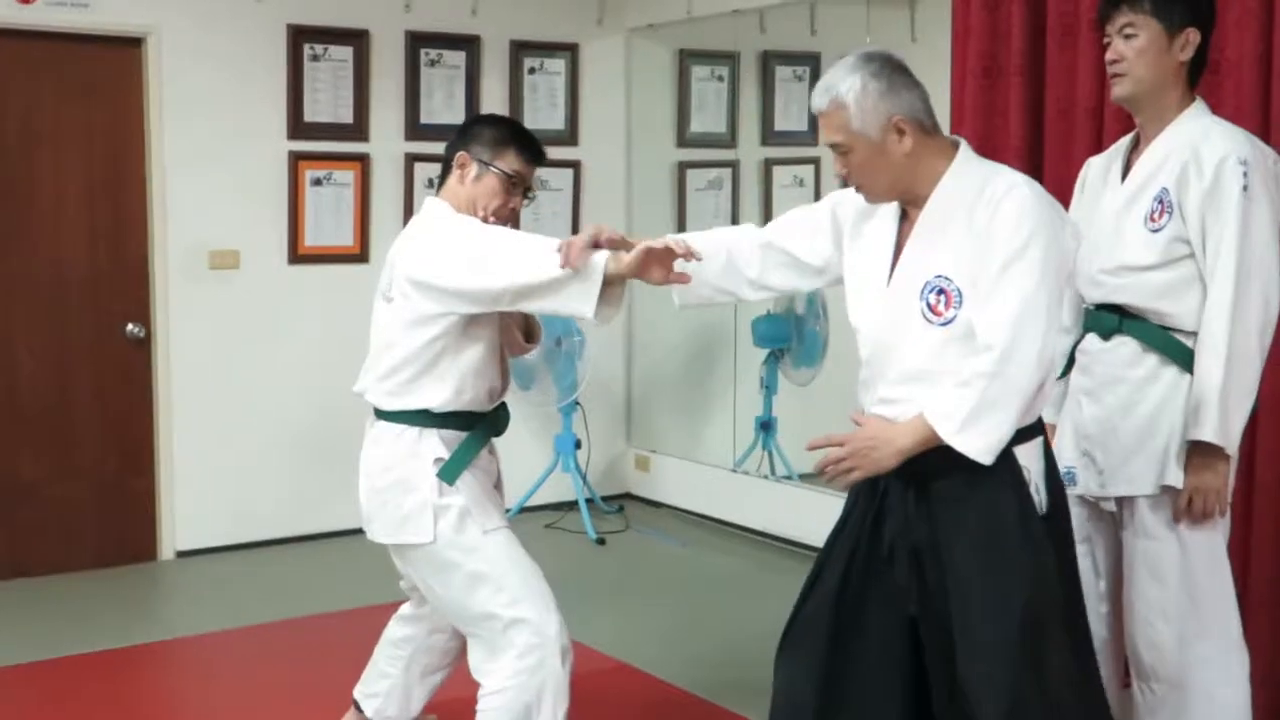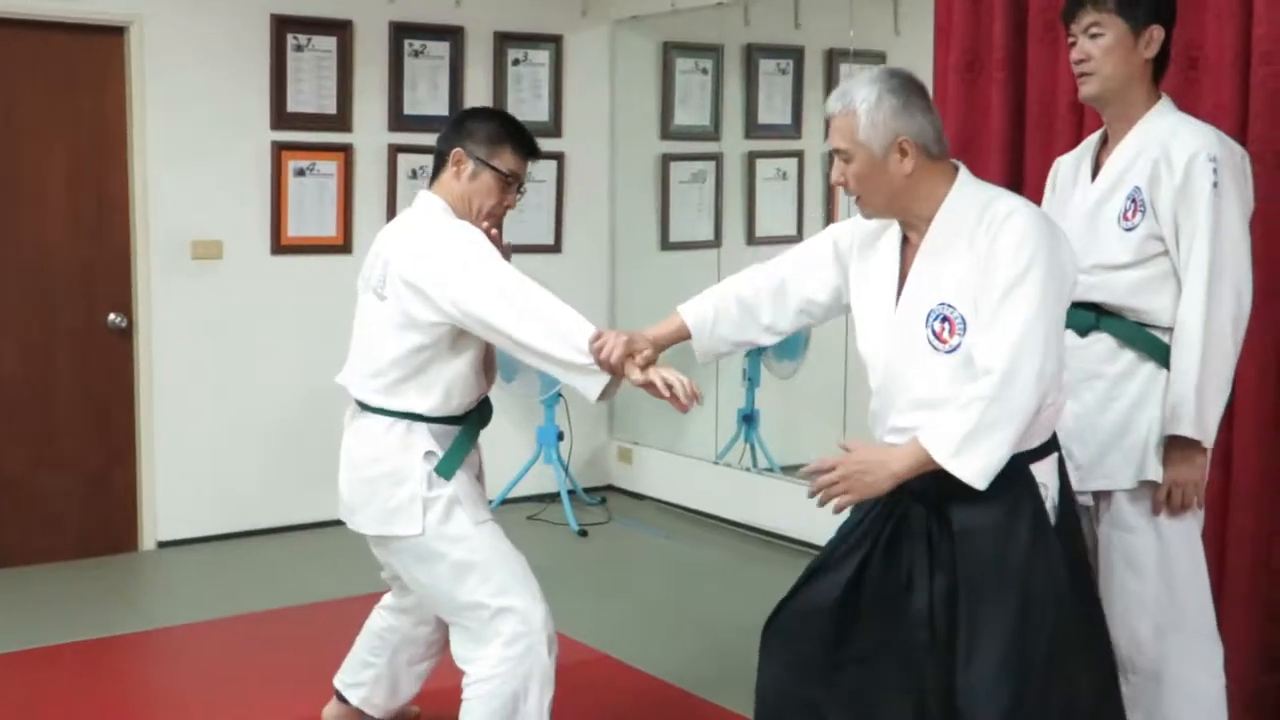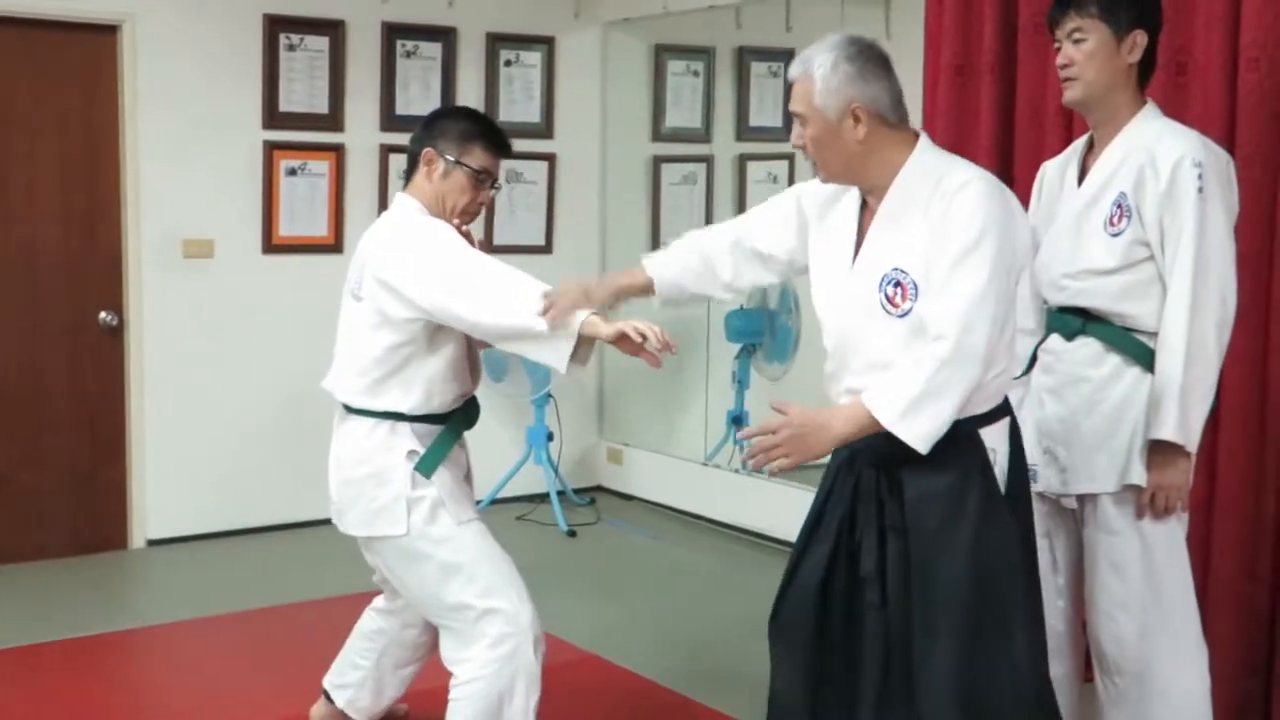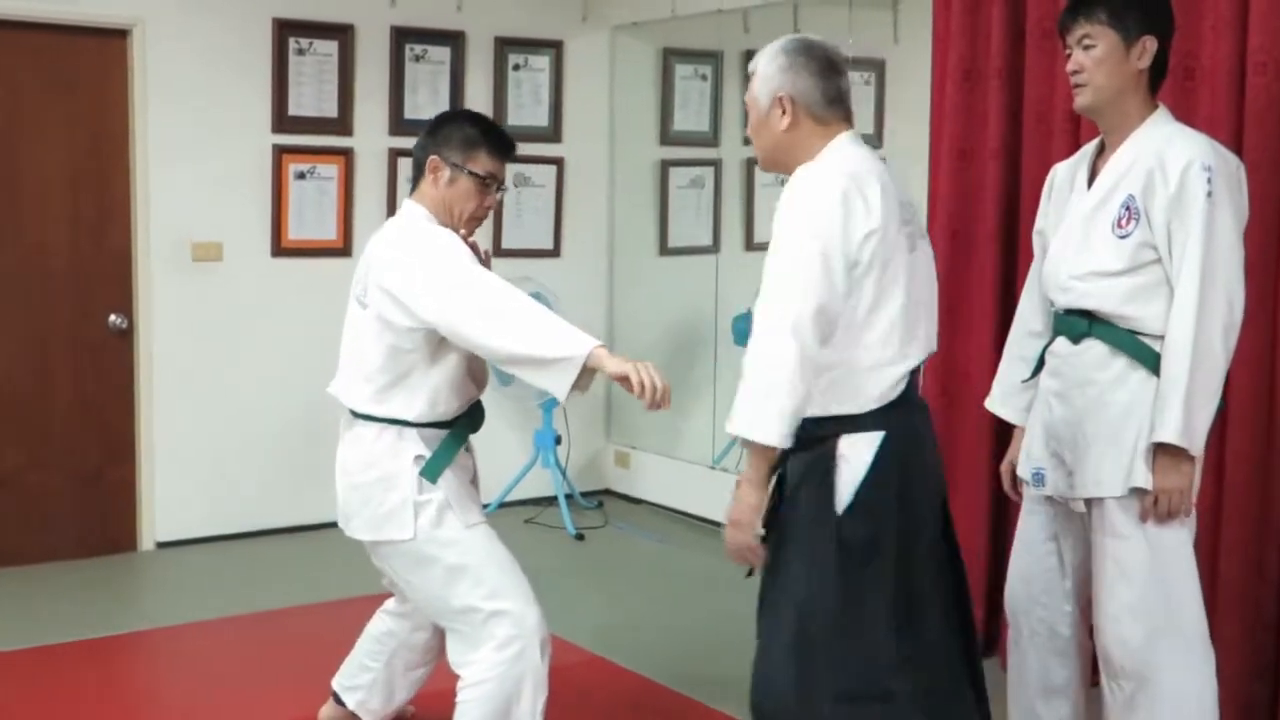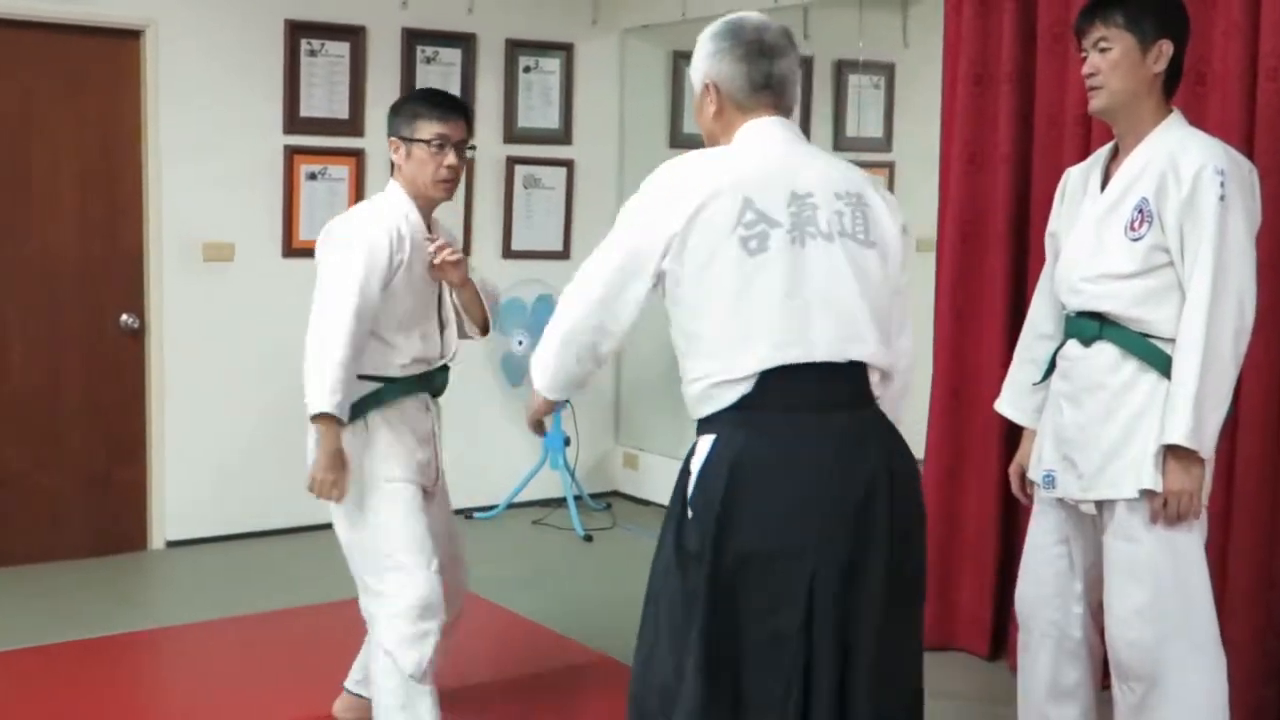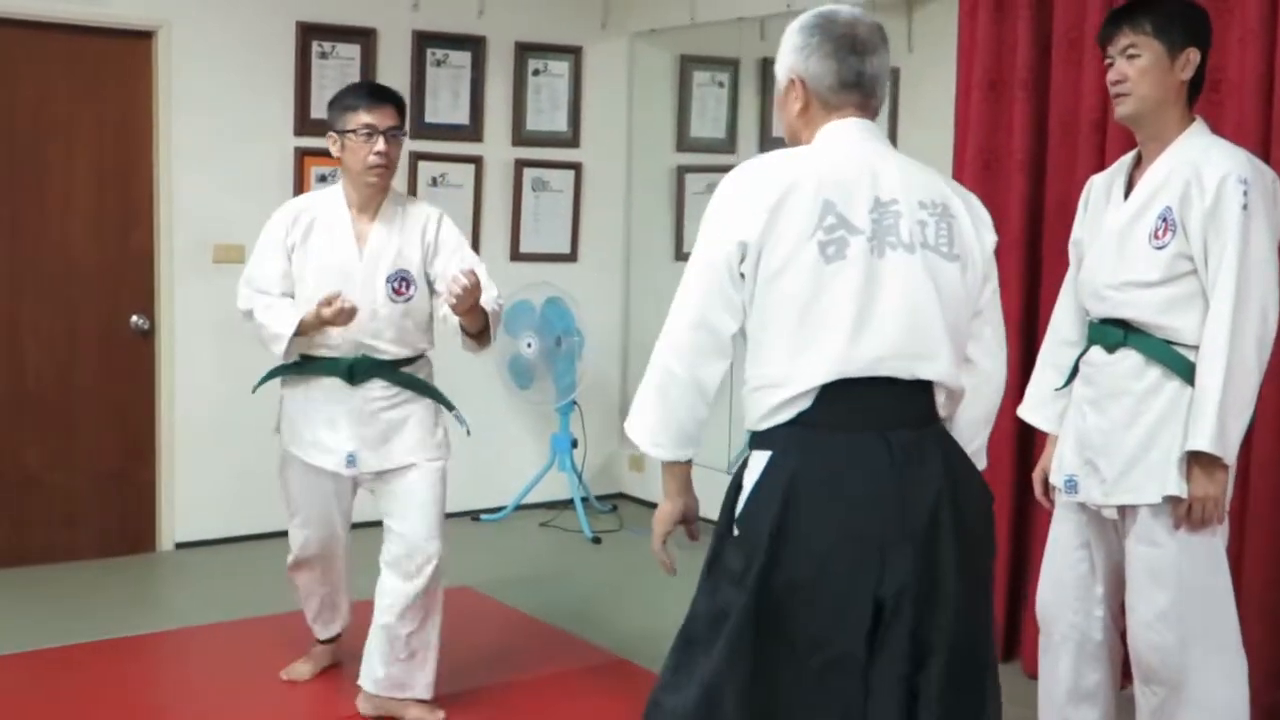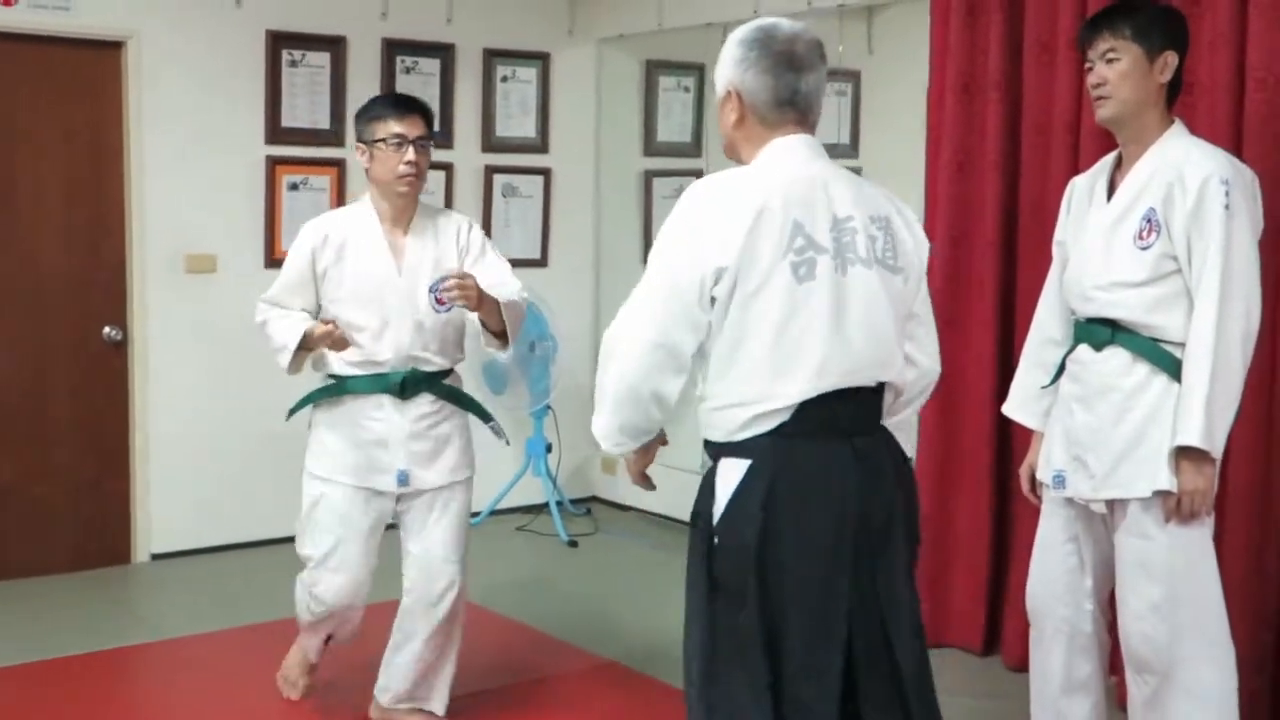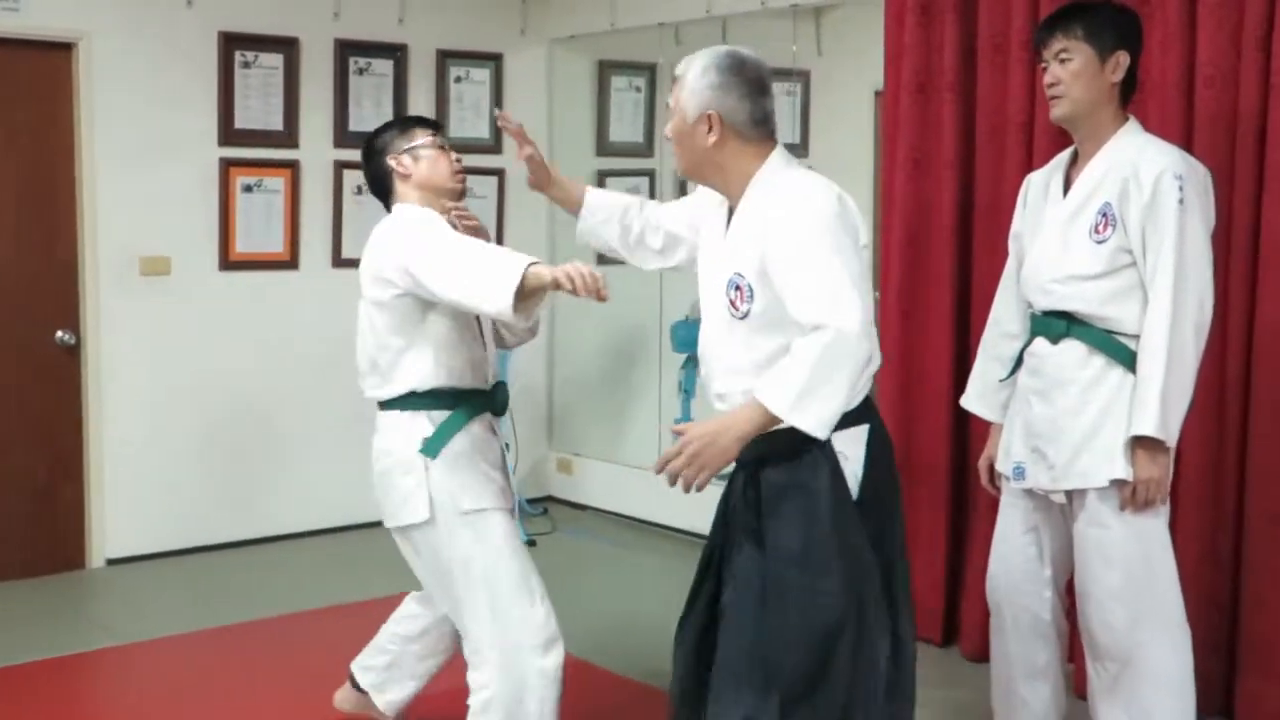
dt=0.5s
person 1, frame 1
right shoulder: (1099, 170)
left wrist: (1211, 442)
right wrist: (1052, 415)
left hip: (1168, 410)
right hip: (1092, 405)
left knee: (1176, 625)
right knee: (1075, 608)
person 1, frame 2
left shoulder: (1196, 153)
right shoulder: (1069, 167)
left elbow: (1216, 299)
left wrist: (1190, 436)
left hip: (1144, 404)
right hip: (1063, 401)
left knee: (1154, 615)
person 1, frame 3
left shoulder: (1182, 160)
right shoulder: (1056, 172)
left elbow: (1201, 303)
left wrist: (1173, 440)
right wrist: (1010, 416)
left hip: (1128, 409)
right hip: (1051, 403)
left knee: (1138, 622)
right knee: (1034, 605)
person 1, frame 4
left shoulder: (1190, 164)
right shoulder: (1066, 176)
left elbow: (1207, 307)
left wrist: (1177, 444)
right wrist: (1020, 422)
left hip: (1136, 413)
right hip: (1061, 409)
left knee: (1143, 625)
right knee: (1036, 606)
person 1, frame 5
left shoulder: (1204, 167)
right shoulder: (1080, 179)
left elbow: (1218, 310)
left wrist: (1186, 445)
right wrist: (1031, 424)
left hip: (1147, 419)
right hip: (1073, 415)
left knee: (1153, 629)
right knee: (1047, 611)
person 1, frame 6
right shoulder: (1103, 187)
left wrist: (1211, 453)
right wrist: (1053, 432)
left hip: (1170, 425)
right hip: (1093, 421)
left knee: (1176, 634)
right knee: (1067, 615)
person 1, frame 7
left shoulder: (1208, 177)
right shoulder: (1083, 189)
left elbow: (1226, 316)
left wrist: (1198, 447)
right wrist: (1039, 428)
left hip: (1155, 423)
right hip: (1080, 418)
left knee: (1164, 626)
right knee: (1057, 606)
person 1, frame 8
left shoulder: (1163, 173)
right shoulder: (1040, 184)
left elbow: (1180, 309)
left wrist: (1154, 437)
right wrist: (996, 420)
left hip: (1112, 410)
right hip: (1037, 408)
left knee: (1126, 611)
right knee: (1017, 594)
person 2, frame 1
left shoulder: (1014, 210)
right shoulder: (860, 211)
left elbow: (1013, 363)
right elbow: (757, 253)
left wrist: (904, 438)
left hip: (991, 487)
right hip: (901, 484)
right knee: (832, 656)
person 2, frame 2
left shoulder: (1015, 234)
right shoulder: (863, 237)
left elbow: (1010, 388)
right elbow: (769, 293)
left wrist: (896, 461)
right wrist: (652, 338)
left hip: (1003, 507)
right hip: (910, 499)
right knee: (810, 644)
person 2, frame 3
left shoulder: (970, 201)
right shoulder: (827, 201)
left elbow: (954, 354)
right elbow: (733, 251)
left wrist: (835, 425)
right wrist: (614, 286)
left hip: (955, 470)
right hip: (868, 466)
right knee: (821, 637)
person 2, frame 4
left shoulder: (824, 189)
right shoulder: (868, 183)
left elbow: (787, 337)
left wrist: (751, 479)
left hip: (852, 457)
right hip: (888, 447)
person 2, frame 5
left shoulder: (687, 185)
right shoulder: (862, 192)
left elbow: (598, 301)
right elbow: (891, 346)
left wrist: (550, 388)
left hip: (753, 461)
right hip: (861, 452)
person 2, frame 6
left shoulder: (760, 186)
right shoulder: (956, 205)
left elbow: (693, 343)
right elbow: (982, 366)
left wrist: (675, 479)
left hip: (805, 477)
right hip: (923, 475)
person 2, frame 7
left shoulder: (720, 204)
right shoulder: (887, 212)
left elbow: (644, 349)
right elbow: (918, 363)
left wrist: (635, 437)
left hip: (769, 487)
right hip: (870, 474)
person 2, frame 8
left shoulder: (806, 206)
right shoulder: (717, 206)
left elbow: (841, 334)
right elbow: (642, 226)
left wrist: (739, 425)
right wrist: (551, 184)
left hip: (825, 471)
right hip: (770, 469)
right knee: (729, 653)
person 3, frame 1
left shoulder: (450, 246)
right shoulder: (439, 242)
left elbow: (518, 336)
right elbow: (521, 263)
left wrist: (516, 308)
right wrist: (622, 263)
left hip: (425, 464)
right hip: (429, 472)
left knee: (441, 604)
right knee: (529, 635)
person 3, frame 2
left shoulder: (415, 234)
right shoulder: (438, 243)
left elbow: (489, 317)
right elbow: (520, 312)
left wrist: (490, 263)
right wrist: (629, 363)
left hip: (398, 456)
right hip: (412, 467)
left knee: (424, 595)
right knee: (516, 625)
person 3, frame 3
left shoulder: (404, 239)
right shoulder: (410, 241)
left elbow: (468, 310)
right elbow: (492, 296)
left wrist: (467, 263)
right wrist: (596, 324)
left hip: (394, 458)
right hip: (400, 467)
left knee: (415, 596)
right knee: (502, 625)
person 3, frame 4
left shoulder: (412, 245)
right shoulder: (419, 251)
left elbow: (468, 334)
right elbow: (494, 319)
left wrist: (476, 280)
right wrist: (606, 360)
left hip: (408, 463)
right hip: (405, 473)
left knee: (429, 598)
right knee: (509, 628)
person 3, frame 5
left shoulder: (435, 232)
right shoulder: (369, 228)
left elbow: (478, 327)
right elbow: (333, 330)
left wrist: (461, 282)
right wrist: (327, 439)
left hip: (412, 419)
right hip: (368, 425)
left knee: (440, 580)
right knee: (409, 594)
person 3, frame 6
left shoulder: (428, 223)
right shoulder: (296, 219)
left elbow: (478, 311)
right elbow: (257, 298)
left wrist: (472, 310)
right wrist: (309, 321)
left hip: (402, 405)
right hip: (318, 403)
left knee: (416, 552)
right knee: (314, 541)
right ankle: (326, 637)
person 3, frame 7
left shoulder: (458, 232)
right shoulder: (325, 237)
left elbow: (510, 312)
right elbow: (275, 313)
left wrist: (483, 302)
right wrist: (312, 336)
left hip: (435, 423)
right hip: (352, 424)
left knee: (438, 579)
right knee: (334, 574)
right ankle: (316, 632)
person 3, frame 8
left shoulder: (436, 240)
right shoulder: (408, 233)
left elbow: (514, 328)
right elbow: (470, 274)
left wrist: (479, 250)
right wrist: (550, 274)
left hip: (444, 448)
right hip: (433, 453)
left knee: (447, 598)
right knee: (521, 636)
